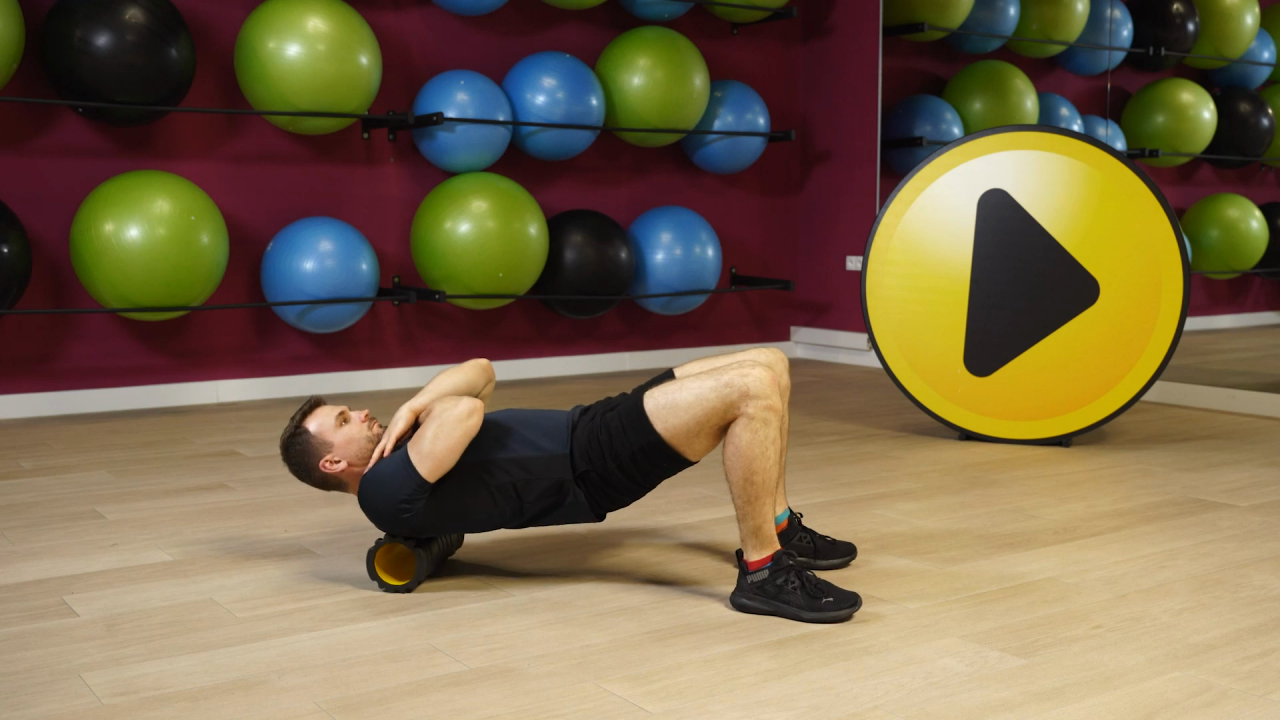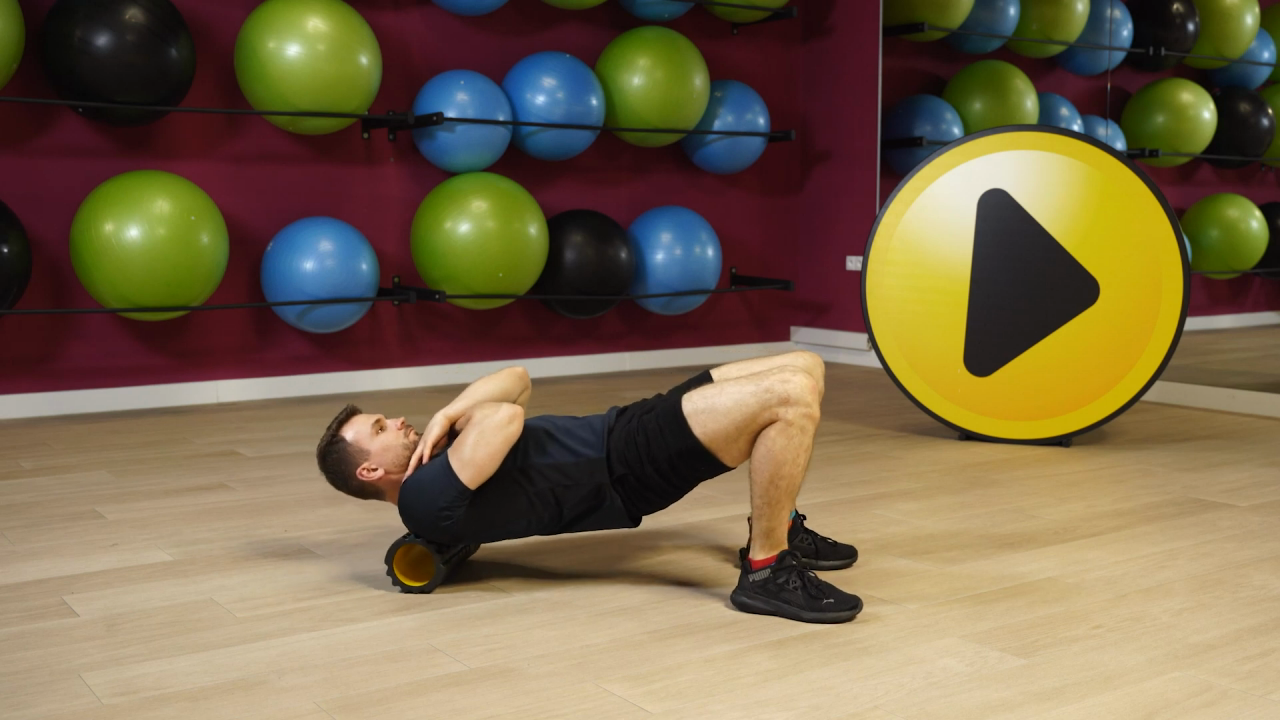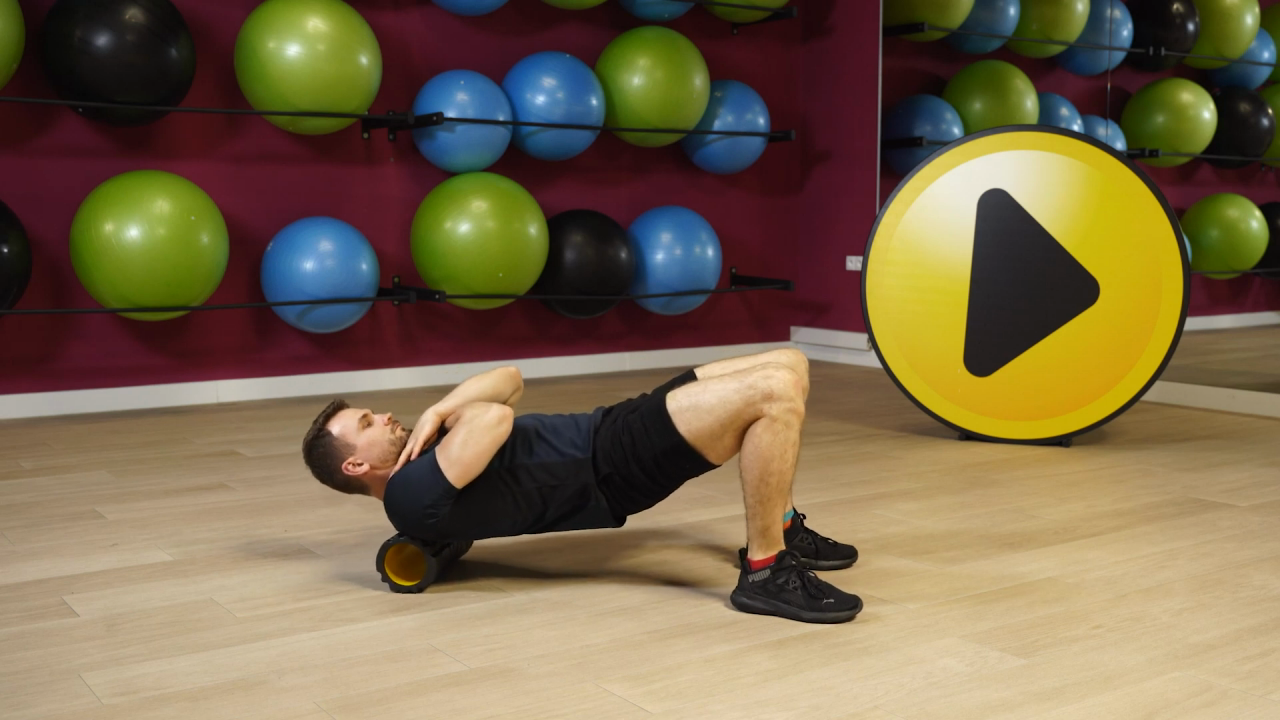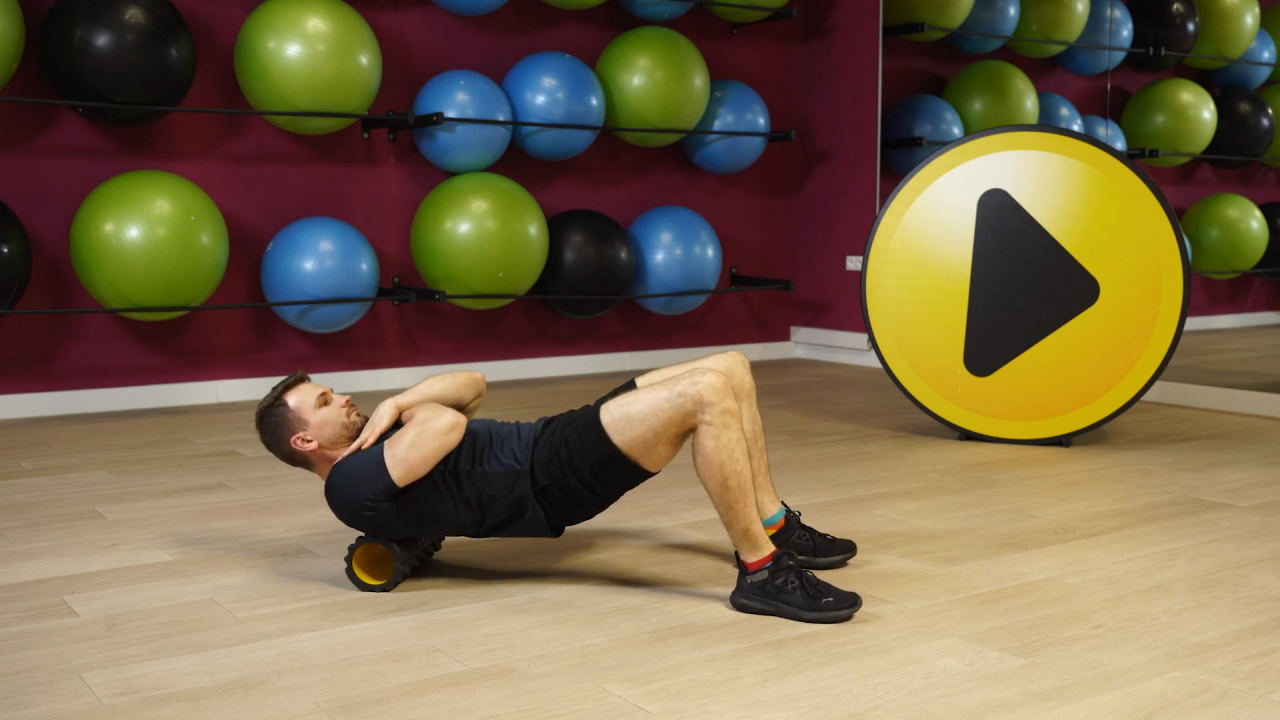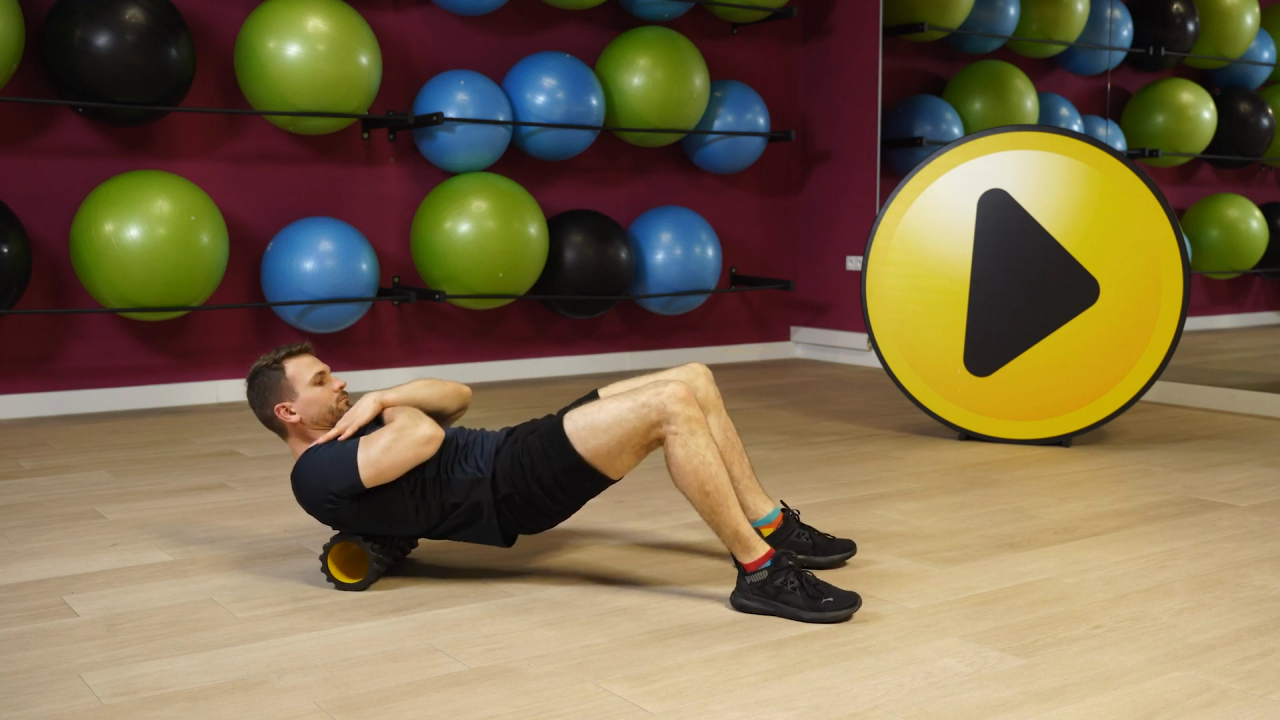
dt=1s
person 1, frame 1
left shoulder: (405, 450)
right shoulder: (389, 492)
left elbow: (479, 372)
right elbow: (465, 411)
left wrist: (413, 406)
right wrist: (424, 409)
left hip: (592, 432)
right hip: (591, 466)
left knee: (768, 364)
right knee: (754, 390)
left ankle: (779, 529)
right ankle: (763, 572)
person 1, frame 2
left shoulder: (442, 456)
right shoulder: (427, 499)
left elbow: (517, 379)
right elbow: (505, 417)
left wrist: (448, 414)
right wrist: (459, 417)
left hip: (627, 432)
right hip: (626, 468)
left knee: (804, 367)
right knee: (791, 396)
left ankle: (782, 530)
right ankle: (766, 571)
person 1, frame 3
left shoulder: (430, 453)
right shoulder: (413, 497)
left elbow: (510, 379)
right elbow: (496, 418)
left wrist: (440, 411)
right wrist: (446, 412)
left hip: (609, 433)
right hip: (609, 468)
left knee: (787, 364)
right knee: (774, 392)
left ankle: (782, 529)
right ankle: (765, 572)
person 1, frame 4
left shoulder: (382, 442)
right shoulder: (353, 485)
left elbow: (473, 384)
right elbow: (447, 426)
left wrist: (397, 402)
right wrist: (405, 405)
left hip: (552, 444)
right hip: (549, 479)
left knee: (729, 369)
right knee: (708, 394)
left ankle: (775, 526)
right ankle: (761, 571)
person 1, frame 5
left shoulder: (356, 432)
right shoulder: (319, 474)
left elbow: (459, 396)
right elbow: (425, 439)
left wrist: (381, 399)
right wrist: (386, 403)
left hip: (514, 453)
right hip: (511, 489)
left knee: (693, 381)
right knee: (671, 406)
left ankle: (771, 526)
right ankle: (760, 571)
